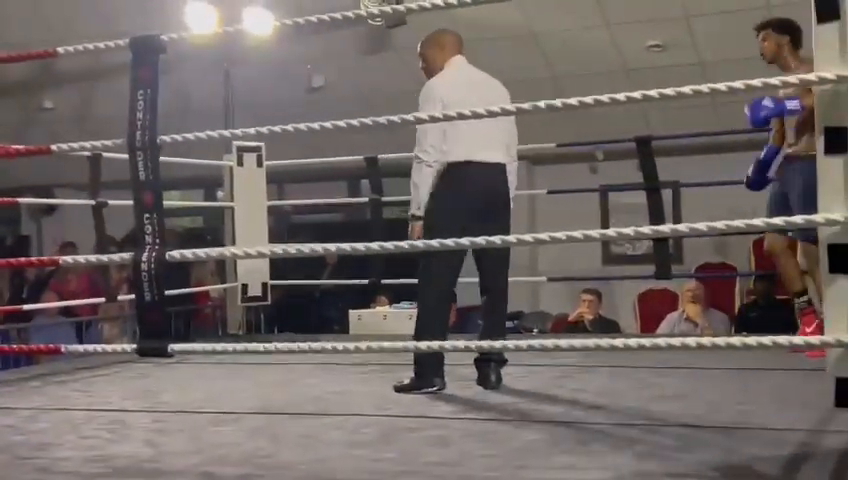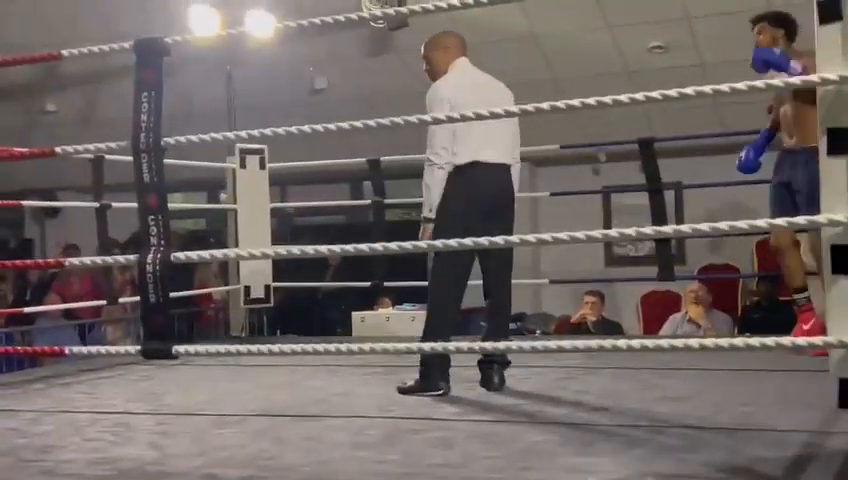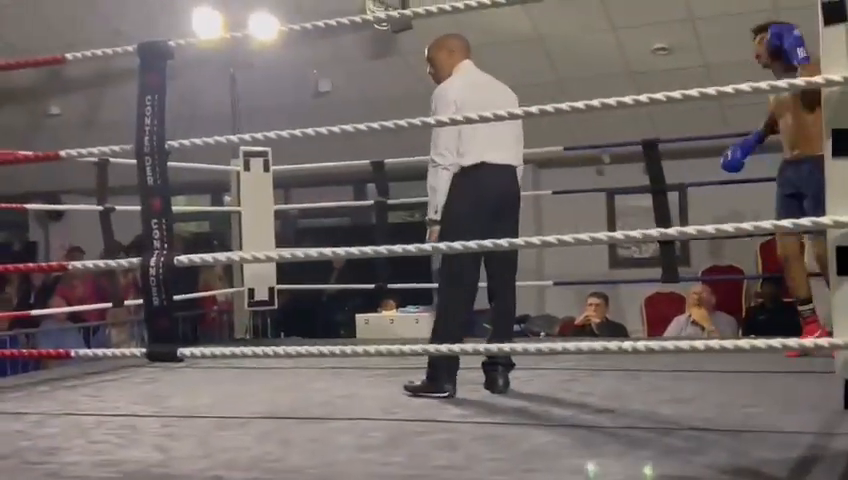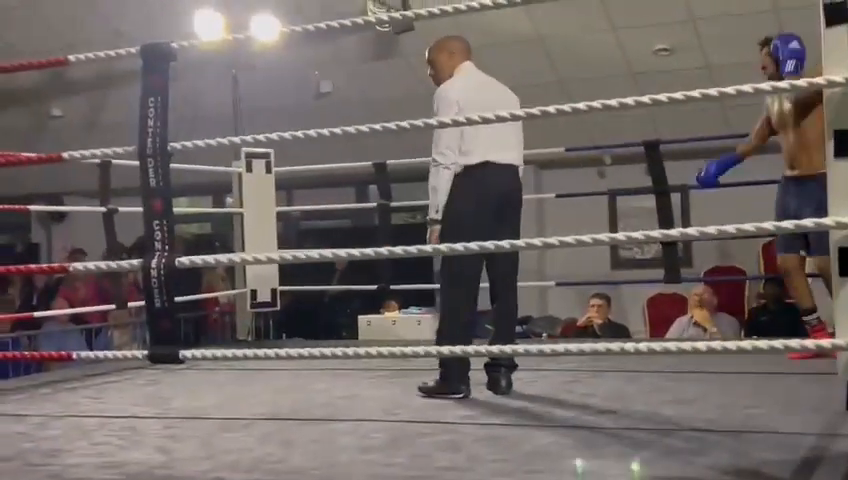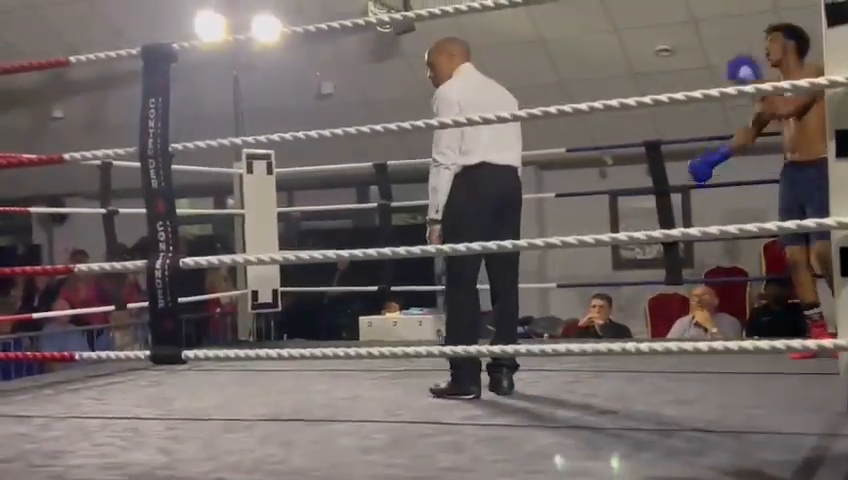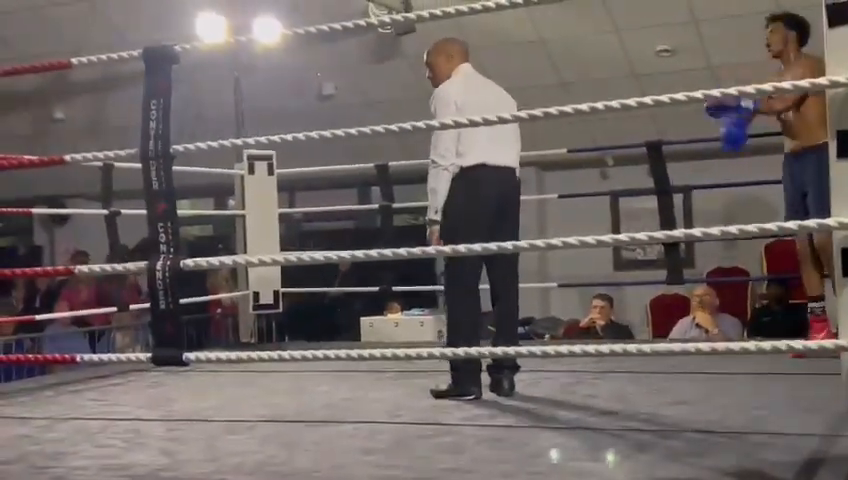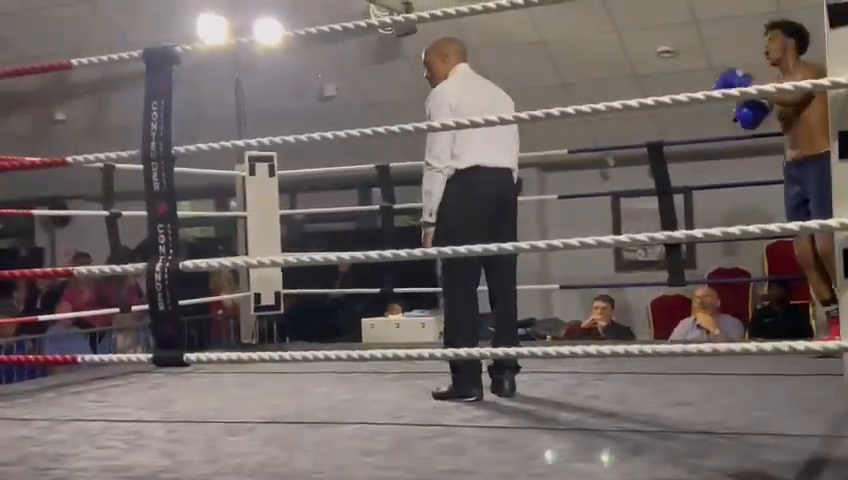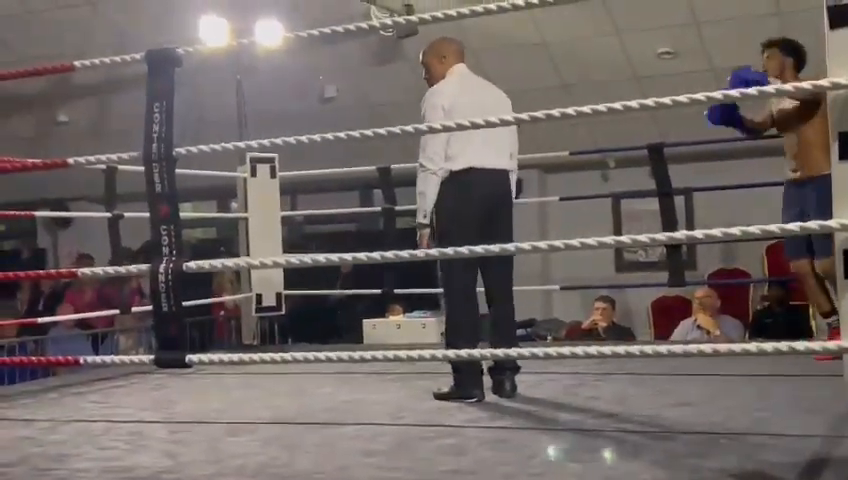
dt=0.1s
person 1, frame 1
left shoulder: (437, 87)
right shoulder: (497, 87)
left elbow: (427, 155)
right elbow: (511, 152)
left wrist: (417, 211)
right wrist: (506, 199)
left hip: (458, 182)
right hip: (497, 182)
left knee: (437, 277)
right knee: (494, 277)
left ankle: (428, 371)
right ankle: (490, 366)
person 1, frame 2
left shoulder: (444, 89)
right shoulder: (500, 89)
left elbow: (438, 156)
right elbow: (514, 153)
left wrist: (430, 213)
right wrist: (508, 201)
left hip: (466, 183)
right hip: (502, 183)
left knee: (447, 279)
right knee: (498, 278)
left ankle: (434, 374)
right ankle: (494, 367)
person 1, frame 3
left shoulder: (448, 91)
right shoulder: (504, 91)
left elbow: (443, 158)
right elbow: (517, 153)
left wrist: (434, 215)
left hip: (471, 185)
right hip: (508, 183)
left knee: (456, 280)
right knee: (503, 279)
left ankle: (441, 375)
right ankle: (498, 369)
person 1, frame 4
left shoulder: (450, 91)
right shoulder: (504, 92)
left elbow: (444, 158)
right elbow: (516, 151)
left wrist: (435, 215)
left hip: (472, 185)
right hip: (509, 183)
left knee: (458, 281)
right knee: (504, 279)
left ankle: (454, 377)
right ankle: (501, 370)
person 1, frame 5
left shoulder: (450, 92)
right shoulder: (502, 93)
left elbow: (444, 158)
right elbow: (514, 152)
left wrist: (435, 214)
left hip: (472, 185)
right hip: (509, 184)
left knee: (462, 282)
right knee: (504, 280)
left ankle: (465, 377)
right ankle: (503, 372)
person 1, frame 6
left shoulder: (447, 92)
right shoulder: (501, 94)
left elbow: (442, 159)
right elbow: (511, 152)
left wrist: (434, 215)
left hip: (470, 186)
right hip: (507, 184)
left knee: (462, 283)
right knee: (505, 280)
left ankle: (465, 379)
right ankle: (504, 372)
person 1, frame 7
left shoulder: (443, 94)
right shoulder: (499, 94)
left elbow: (437, 160)
right elbow: (513, 156)
left wrist: (429, 217)
left hip: (466, 187)
right hip: (504, 186)
left knee: (460, 284)
right knee: (502, 283)
left ankle: (467, 380)
right ankle: (504, 374)
person 1, frame 8
left shoulder: (439, 94)
right shoulder: (498, 94)
left elbow: (431, 162)
right elbow: (512, 157)
left wrist: (424, 218)
right wrist: (502, 197)
left hip: (461, 189)
right hip: (499, 187)
left knee: (459, 286)
right knee: (500, 283)
left ankle: (468, 381)
right ankle: (503, 374)
person 2, frame 1
left shoulder: (810, 70)
left elbow: (816, 103)
left wrist: (780, 106)
right wrist: (764, 159)
left hip: (810, 165)
right hip: (786, 166)
left knee: (809, 248)
right knee: (775, 245)
right ankle: (809, 317)
person 2, frame 2
left shoulder: (807, 61)
right shoulder: (776, 74)
left elbow: (818, 84)
left wrist: (781, 62)
right wrist: (758, 145)
left hip: (812, 157)
right hip: (786, 160)
left knee: (818, 241)
right knee: (780, 240)
right ankle: (807, 313)
person 2, frame 3
left shoulder: (809, 68)
left elbow: (809, 91)
left wrist: (795, 51)
right wrist: (745, 147)
left hip: (818, 167)
right hip: (791, 170)
left knee: (824, 251)
right knee: (786, 251)
right ankle: (812, 326)
person 2, frame 4
left shoulder: (811, 85)
right shoulder: (772, 101)
left elbow: (799, 97)
right elbow: (755, 140)
left wrist: (790, 65)
right wrist: (722, 164)
left hip: (818, 183)
right hip: (790, 186)
left knee: (824, 263)
right knee: (788, 264)
right ankle: (818, 332)
person 2, frame 5
left shoulder: (814, 75)
left elbow: (787, 108)
right elbow: (752, 128)
left wrist: (754, 81)
right wrist: (717, 157)
left hip: (821, 169)
right hip: (792, 172)
left knee: (823, 250)
right knee: (793, 257)
right ankle: (818, 328)
person 2, frame 6
left shoulder: (809, 64)
right shoulder: (779, 78)
left elbow: (781, 104)
right elbow: (776, 113)
left hip: (819, 157)
right hip: (793, 162)
left knee: (823, 240)
right knee: (803, 247)
right ankle: (819, 323)
person 2, frame 7
left shoulder: (810, 72)
right shoulder: (784, 84)
left elbow: (787, 100)
left hip: (822, 165)
right hip: (795, 171)
left knee: (826, 246)
right knee: (803, 253)
right ankle: (836, 323)
person 2, frame 8
left shoulder: (811, 91)
right shoulder: (775, 103)
left elbow: (801, 100)
right elbow: (757, 127)
left wrist: (764, 82)
right wrist: (732, 115)
left hip: (823, 184)
right hip: (794, 188)
left knee: (827, 266)
right knee: (800, 269)
right ankle: (837, 332)
